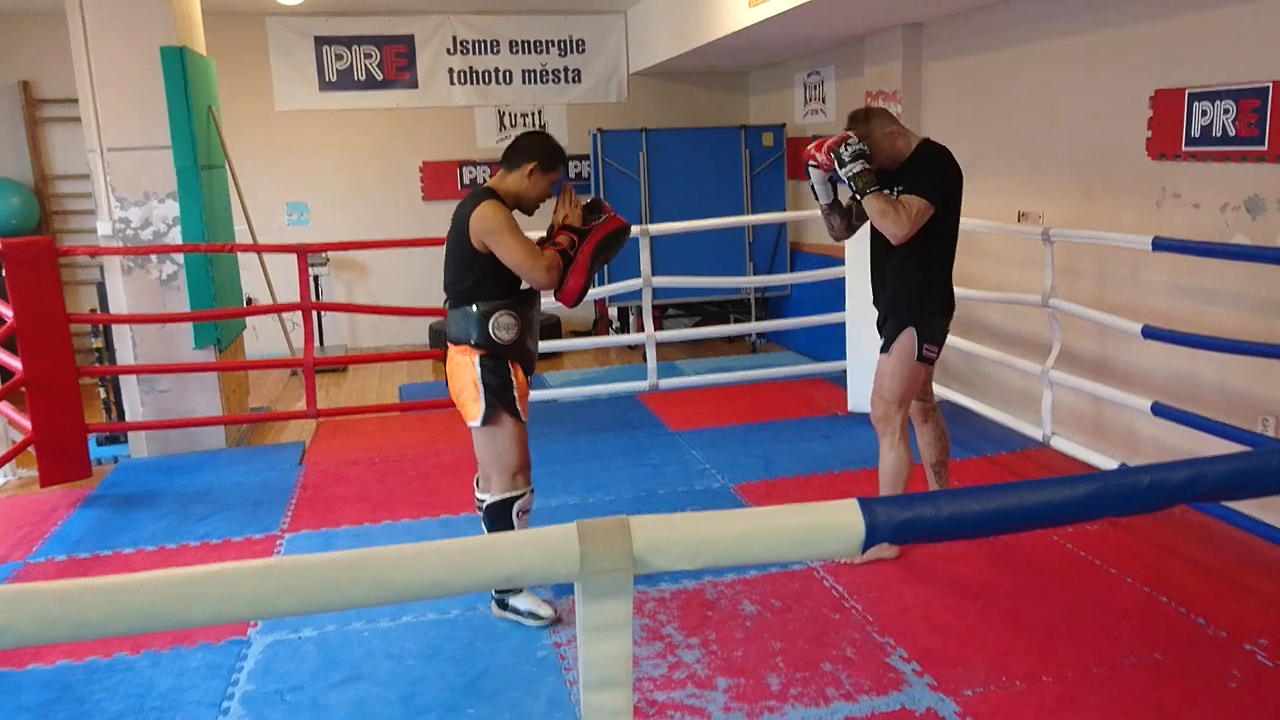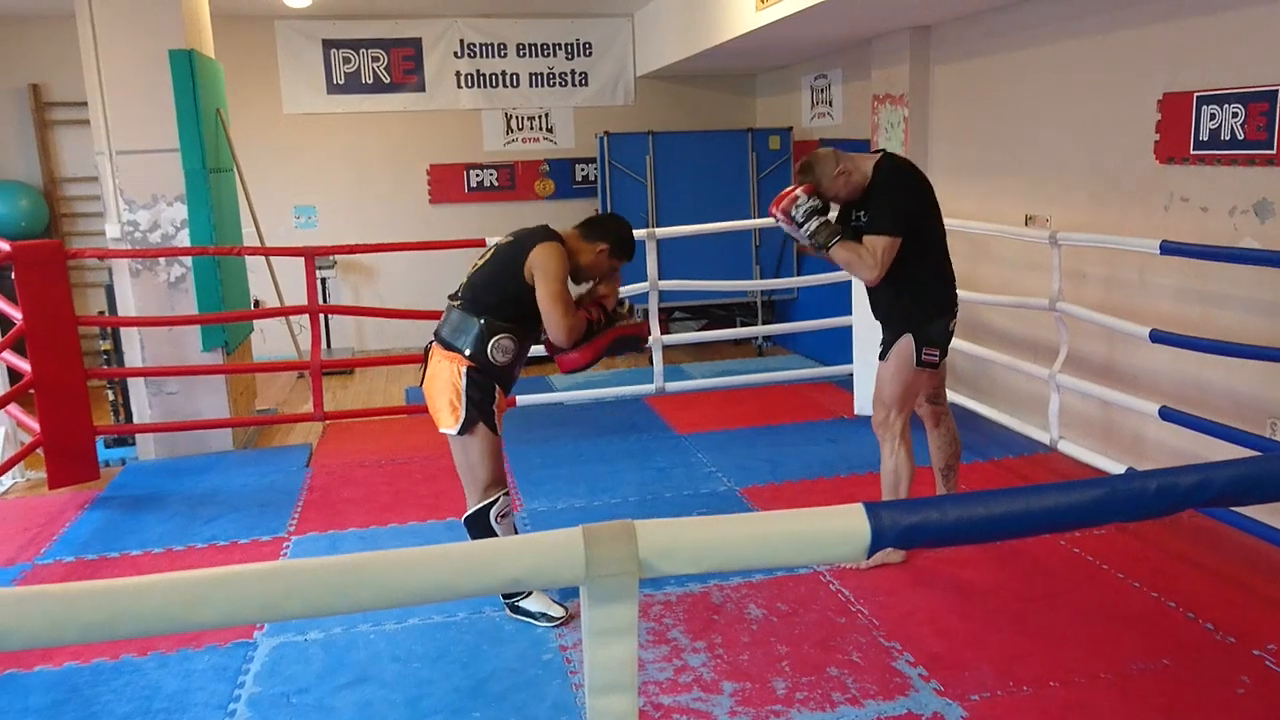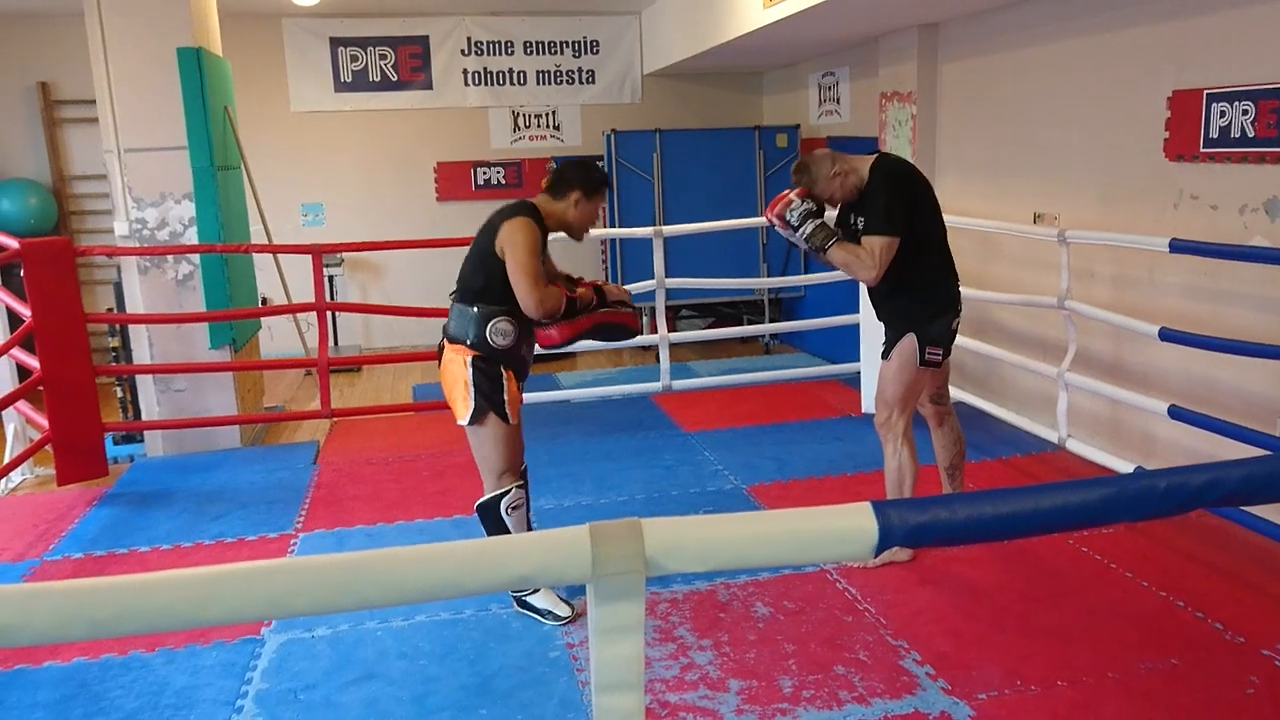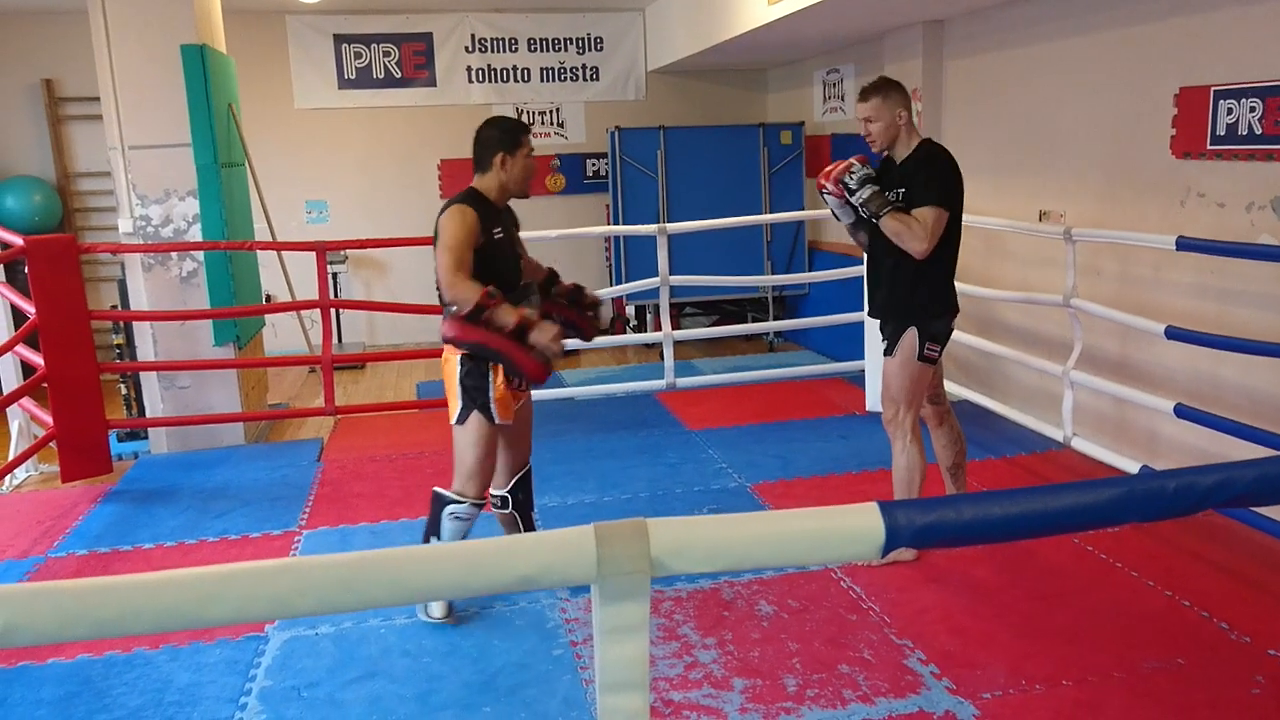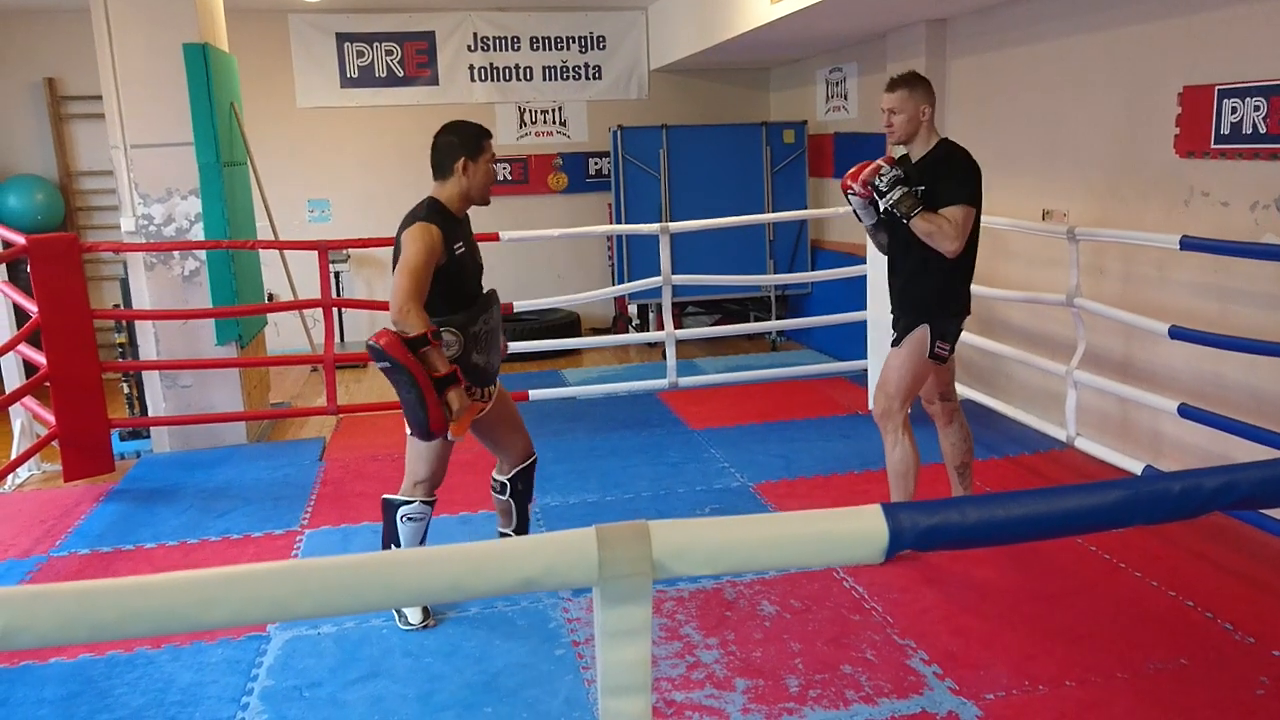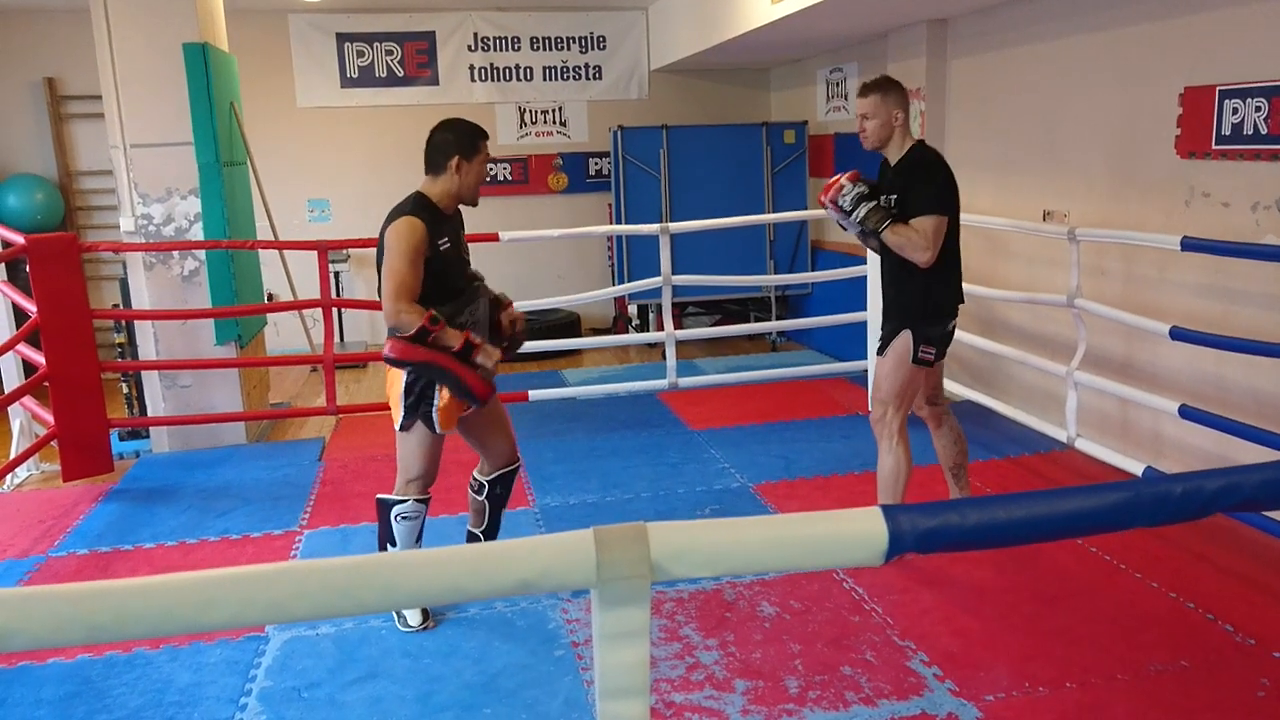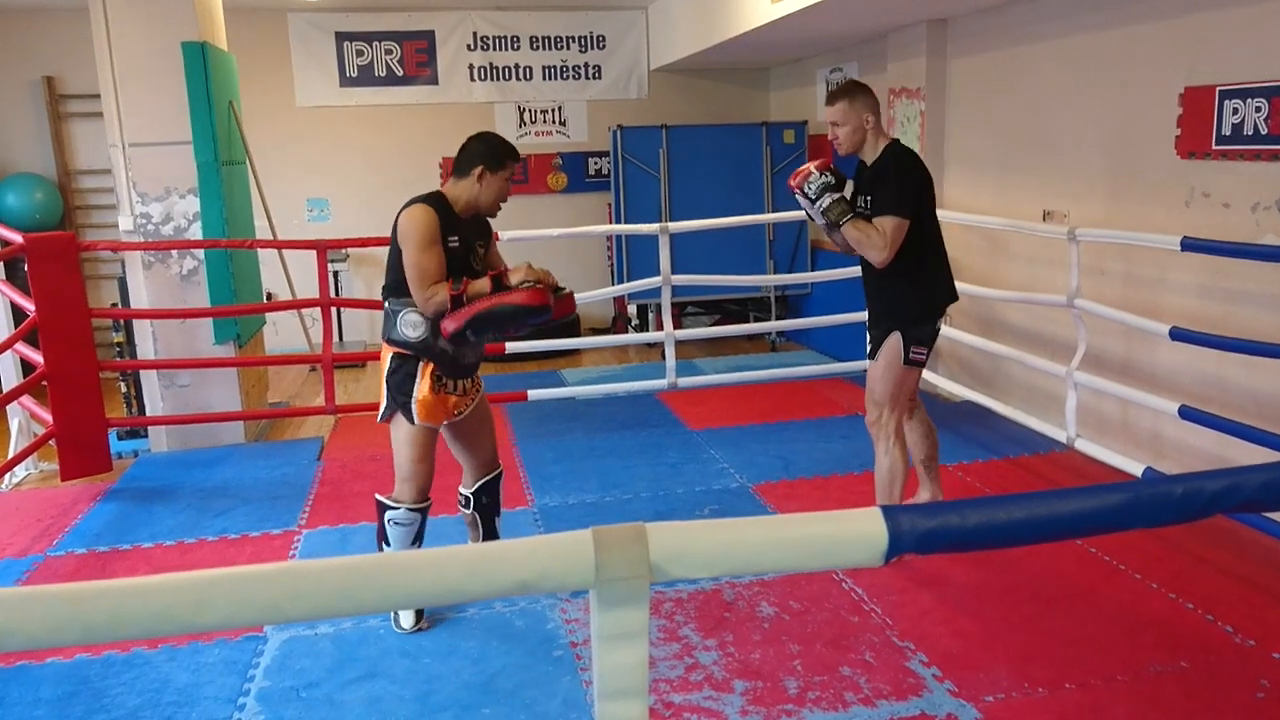
dt=0.3s
person 1, frame 1
left shoulder: (485, 207)
right shoulder: (489, 212)
left elbow: (523, 266)
right elbow: (542, 276)
left wrist: (561, 234)
right wrist: (568, 231)
left hip: (488, 357)
right hip: (486, 362)
left knee: (497, 473)
right knee: (510, 477)
right ankle: (507, 593)
person 1, frame 2
left shoulder: (535, 242)
right shoulder: (551, 253)
left elbow: (542, 316)
right elbow: (561, 334)
left wrist: (592, 305)
right wrist: (599, 308)
left hip: (466, 369)
right hip: (465, 375)
left knee: (492, 479)
right knee: (485, 490)
right ankle: (516, 593)
person 1, frame 3
left shoulder: (527, 222)
right shoulder: (521, 226)
left elbow: (548, 279)
right elbow: (537, 303)
left wrist: (594, 293)
right wrist: (593, 297)
left hip: (492, 362)
right hip: (477, 363)
left knee: (513, 467)
right knee: (502, 478)
right ankle: (524, 588)
person 1, frame 4
left shoulder: (503, 215)
right shoulder: (462, 214)
left elbow: (528, 271)
right elbow: (453, 282)
right wrist: (528, 325)
left hip: (509, 361)
right hip: (477, 365)
left knee: (512, 469)
right knee: (473, 482)
person 1, frame 5
left shoulder: (457, 221)
right shoulder: (425, 230)
right elbow: (405, 311)
left wrist: (488, 334)
right wrist: (448, 380)
left hip: (475, 373)
right hip: (438, 381)
left knee: (519, 454)
right knee: (421, 486)
person 1, frame 6
left shoulder: (450, 218)
right shoulder: (409, 224)
right elbow: (401, 312)
left wrist: (498, 308)
right wrist: (472, 346)
left hip: (465, 368)
right hip: (425, 372)
left knee: (502, 457)
right knee: (415, 483)
left ankle: (481, 551)
person 1, frame 7
left shoulder: (478, 225)
right shoulder: (422, 216)
left elbow: (492, 285)
right elbow: (430, 299)
left wrist: (532, 283)
right wrist: (504, 282)
left hip: (460, 369)
right hip: (415, 369)
left knee: (485, 468)
right knee: (412, 487)
person 2, frame 1
left shoulder: (934, 164)
right shoulder: (883, 168)
left elbow: (898, 228)
right elbow: (842, 230)
left wrist: (859, 177)
right wrist: (825, 188)
left hip: (920, 308)
right hip: (898, 304)
left knee: (886, 414)
right knee: (919, 405)
person 2, frame 2
left shoulder: (893, 184)
right shoulder: (863, 186)
left elbow: (871, 269)
right elbow: (847, 255)
left wrist: (819, 228)
right wrist: (810, 230)
left hip: (920, 314)
right hip: (918, 311)
left knee: (888, 419)
right knee: (932, 409)
left ankle: (889, 540)
person 2, frame 3
left shoulder: (889, 183)
right shoulder: (860, 187)
left elbow: (869, 269)
right elbow: (846, 256)
left wrist: (816, 230)
right wrist: (806, 234)
left hip: (923, 313)
right hip: (918, 311)
left knee: (891, 419)
right knee: (936, 409)
person 2, frame 4
left shoulder: (935, 165)
right shoulder: (885, 168)
left elbow: (921, 242)
right elbow: (873, 242)
left wrist: (872, 199)
right wrist: (848, 211)
left hip: (922, 310)
right hip: (900, 307)
left knee: (897, 417)
right knee: (931, 408)
person 2, frame 5
left shoulder: (954, 165)
right shoulder: (901, 168)
left elbow: (951, 241)
left wrist: (901, 199)
right wrist: (870, 214)
left hip: (935, 307)
right hip: (914, 301)
left knee: (888, 409)
right knee: (941, 407)
person 2, frame 6
left shoulder: (926, 169)
right shoulder: (890, 170)
left elbow: (923, 250)
left wrist: (867, 212)
right wrist: (855, 219)
left hip: (923, 310)
right hip: (913, 308)
left knee: (886, 417)
right knee: (932, 410)
right ankle: (961, 502)
person 2, frame 7
left shoulder: (900, 169)
right shoulder: (867, 170)
left elbow: (880, 250)
right elbow: (855, 243)
left wrist: (832, 202)
right wrist: (820, 211)
left hip: (910, 309)
right hip: (896, 305)
left knee: (882, 419)
right knee: (903, 404)
right ankle: (930, 493)
